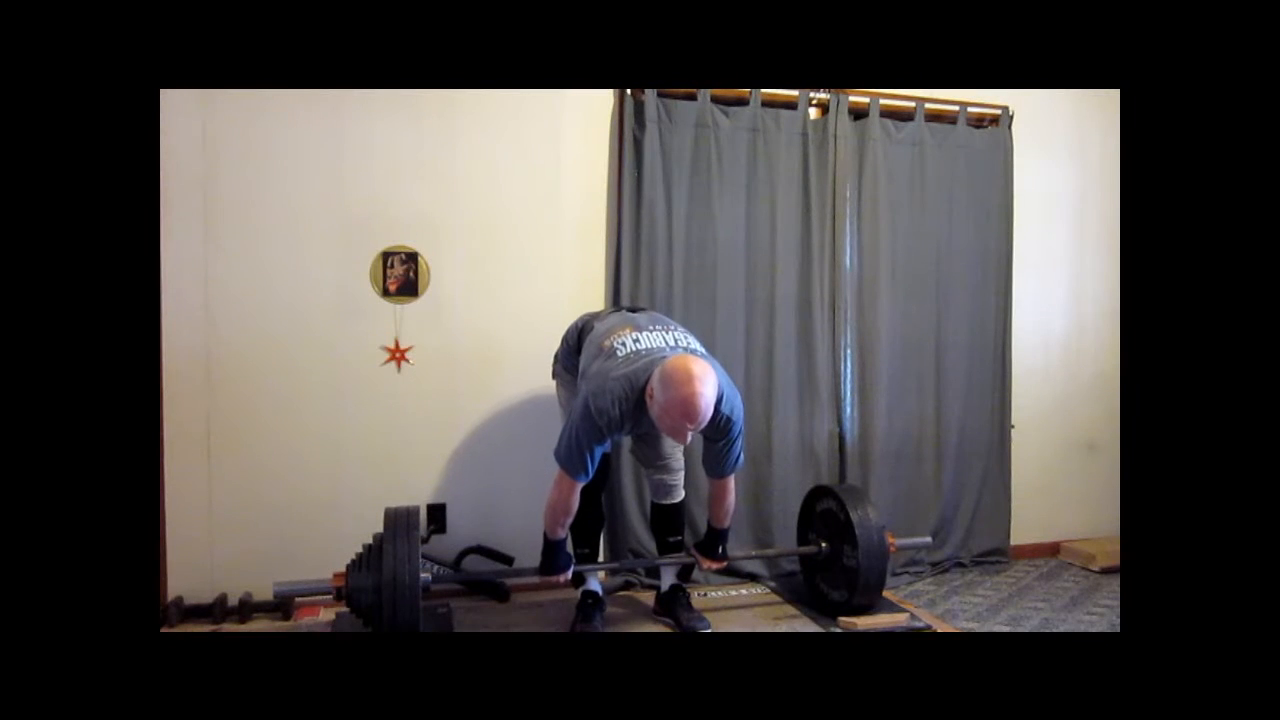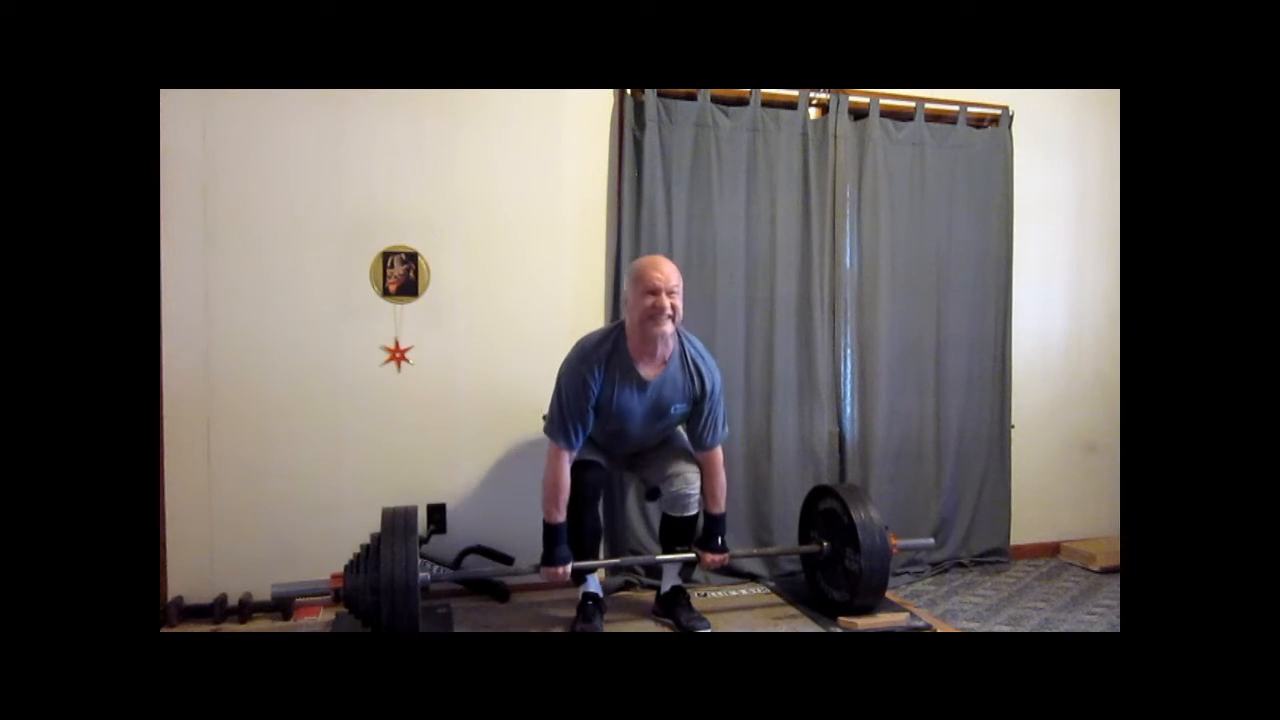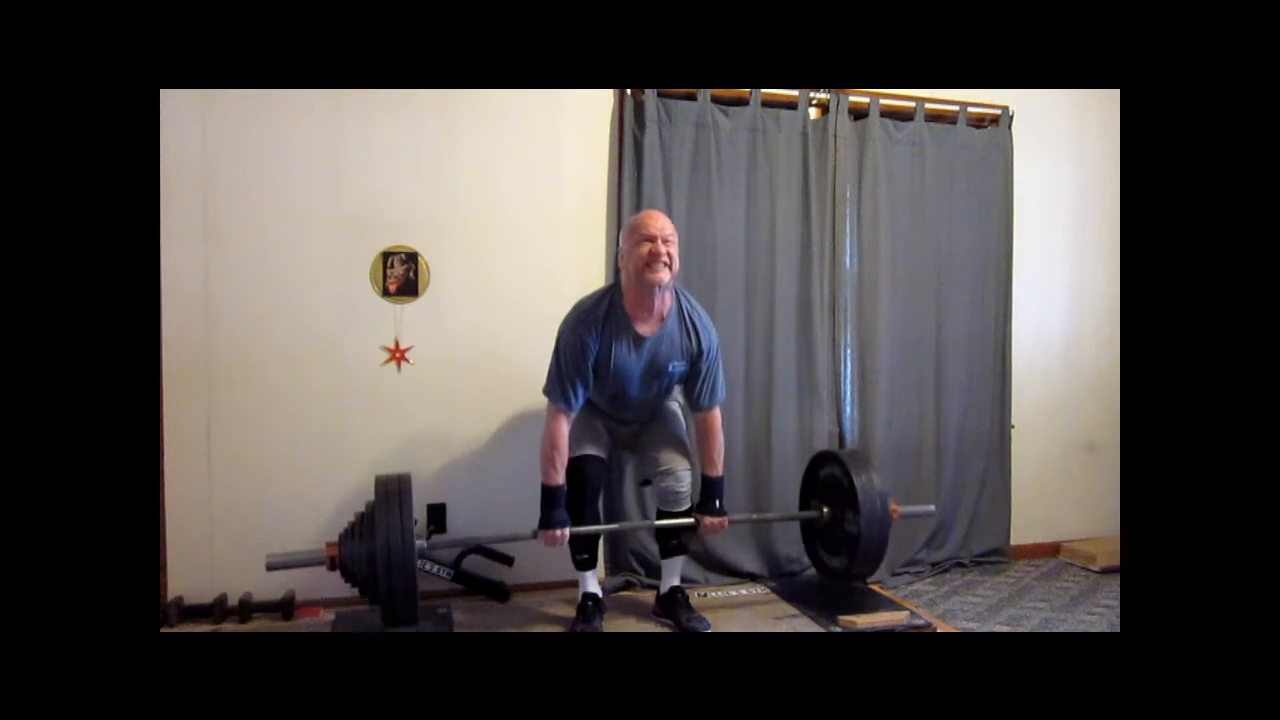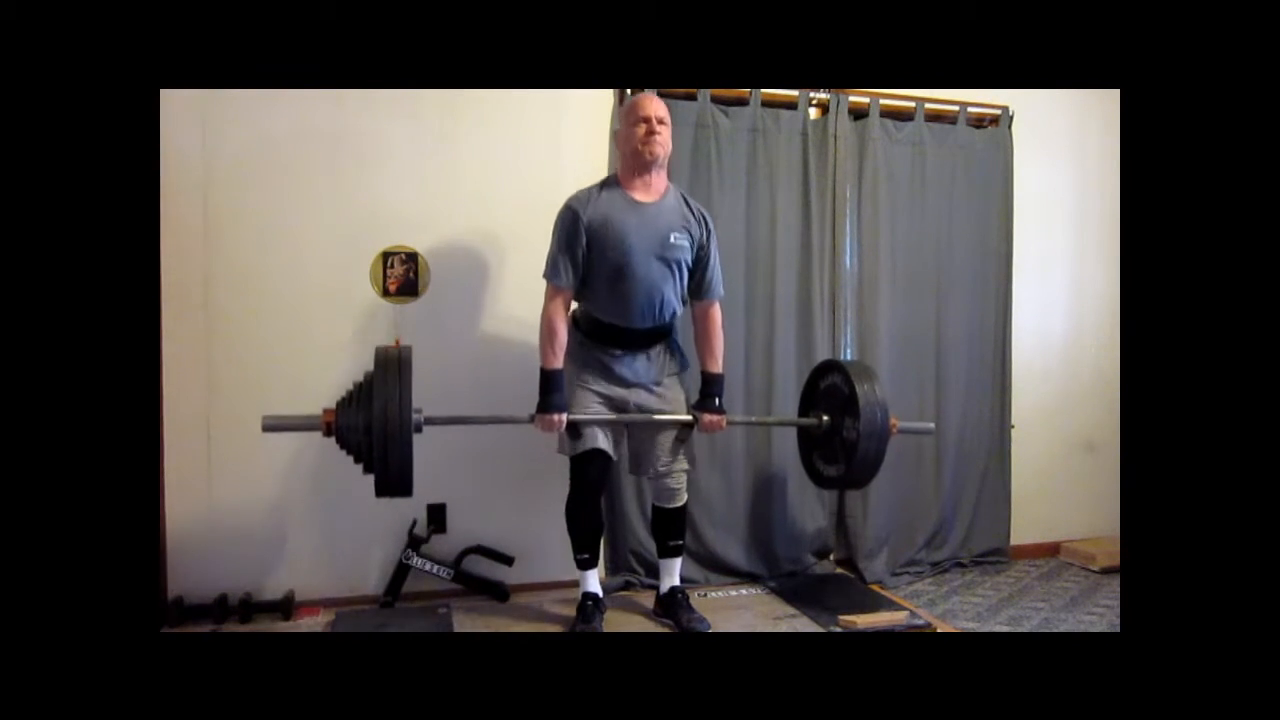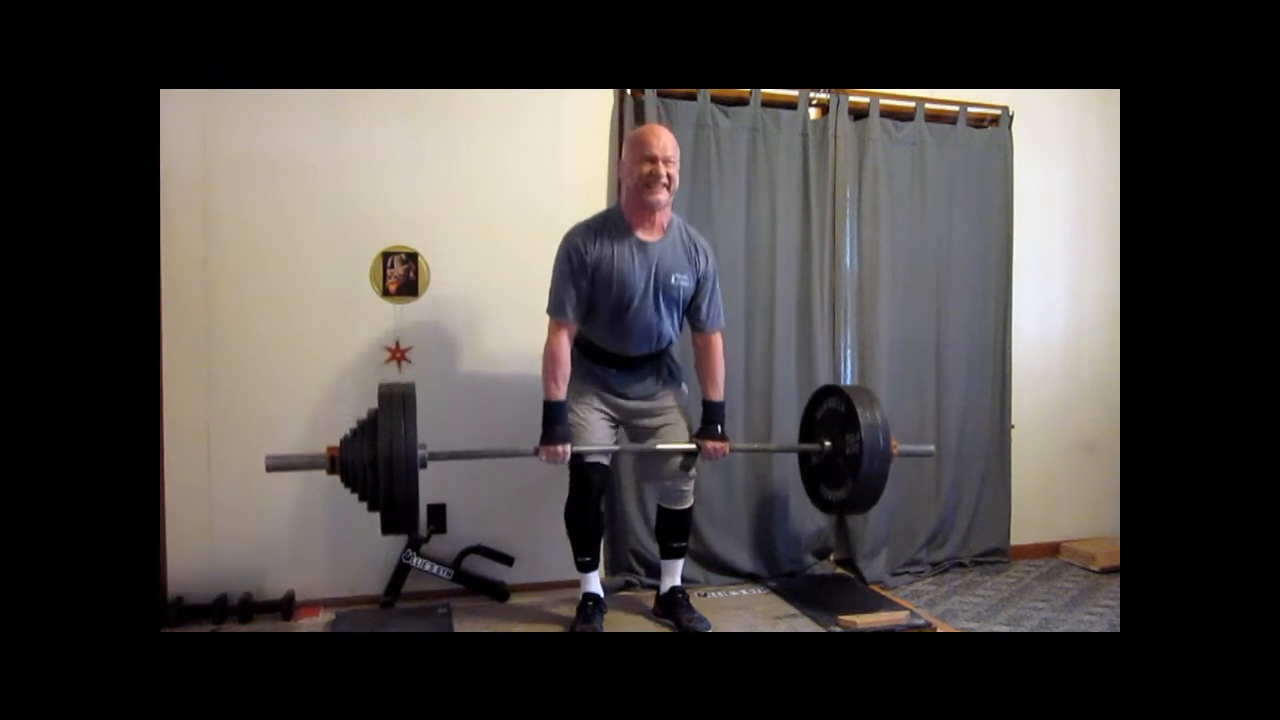
dt=1s
person 1, frame 1
left shoulder: (725, 403)
right shoulder: (604, 399)
left elbow: (722, 480)
right elbow: (569, 483)
left wrist: (715, 543)
right wrist: (554, 554)
right hip: (580, 354)
left knee: (669, 475)
right knee: (590, 477)
left ankle: (670, 590)
right ankle: (590, 591)
person 1, frame 2
left shoulder: (700, 365)
right shoulder: (589, 359)
left elbow: (710, 453)
right elbow: (561, 454)
left wrist: (714, 533)
right wrist: (554, 544)
left hip: (656, 441)
right hip: (592, 442)
left knee: (686, 482)
right knee: (582, 485)
left ankle: (671, 592)
right ankle: (589, 595)
person 1, frame 3
left shoulder: (696, 325)
right shoulder: (587, 320)
left elbow: (707, 414)
right elbow: (560, 416)
left wrist: (713, 496)
right wrist: (552, 507)
left hip: (656, 409)
right hip: (592, 411)
left knee: (678, 481)
right knee: (584, 480)
left ankle: (670, 593)
right ankle: (590, 597)
person 1, frame 4
left shoulder: (694, 217)
right shoulder: (585, 209)
left elbow: (707, 309)
right elbow: (556, 303)
left wrist: (712, 391)
right wrist: (551, 390)
left hip: (660, 364)
right hip: (592, 362)
left knee: (672, 481)
right knee: (588, 479)
left ankle: (670, 592)
right ankle: (590, 596)
person 1, frame 5
left shoulder: (695, 249)
right shoulder: (585, 242)
left elbow: (708, 337)
right elbow: (560, 334)
left wrist: (714, 418)
right wrist: (555, 419)
left hip: (657, 378)
right hip: (592, 377)
left knee: (680, 481)
right knee: (587, 482)
left ankle: (671, 592)
right ankle: (591, 596)
